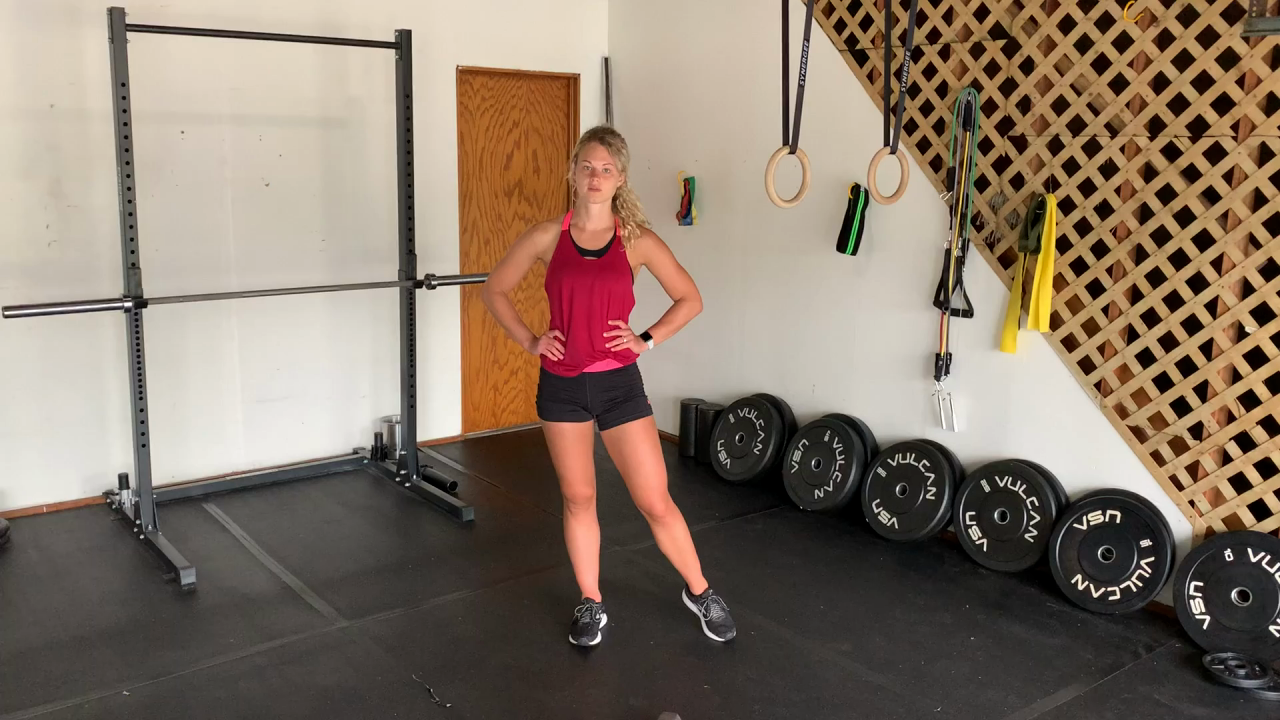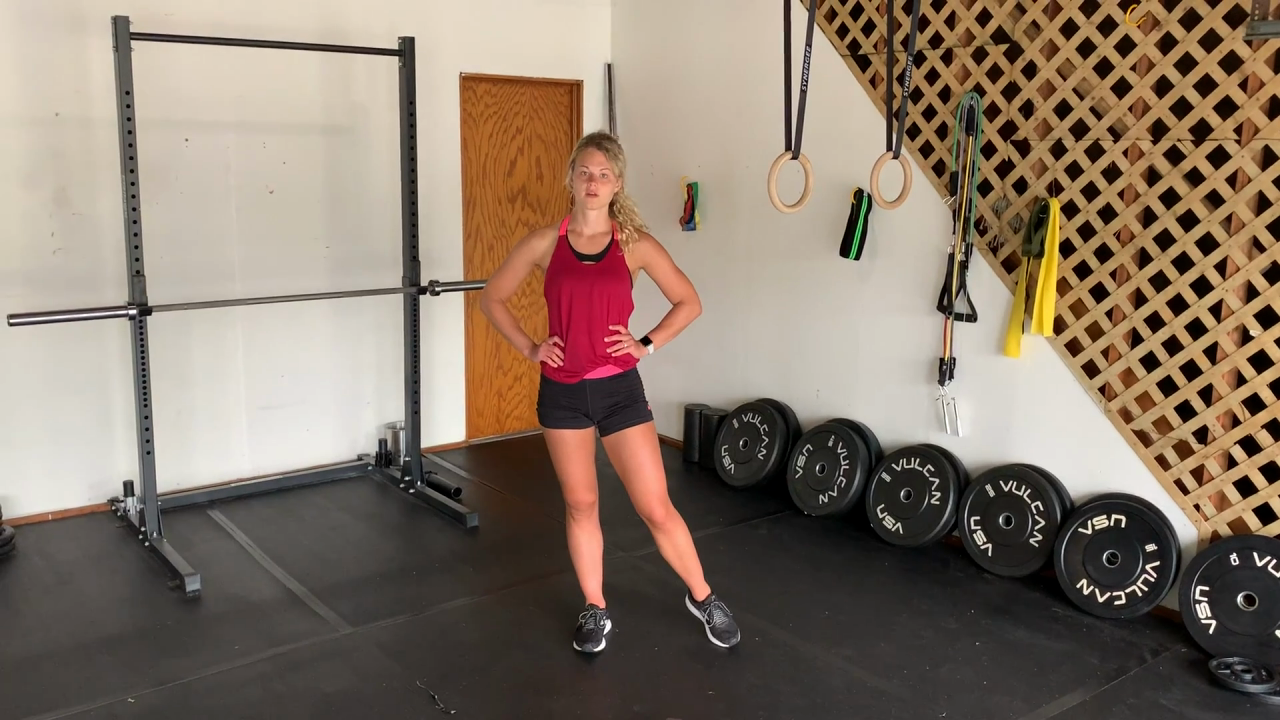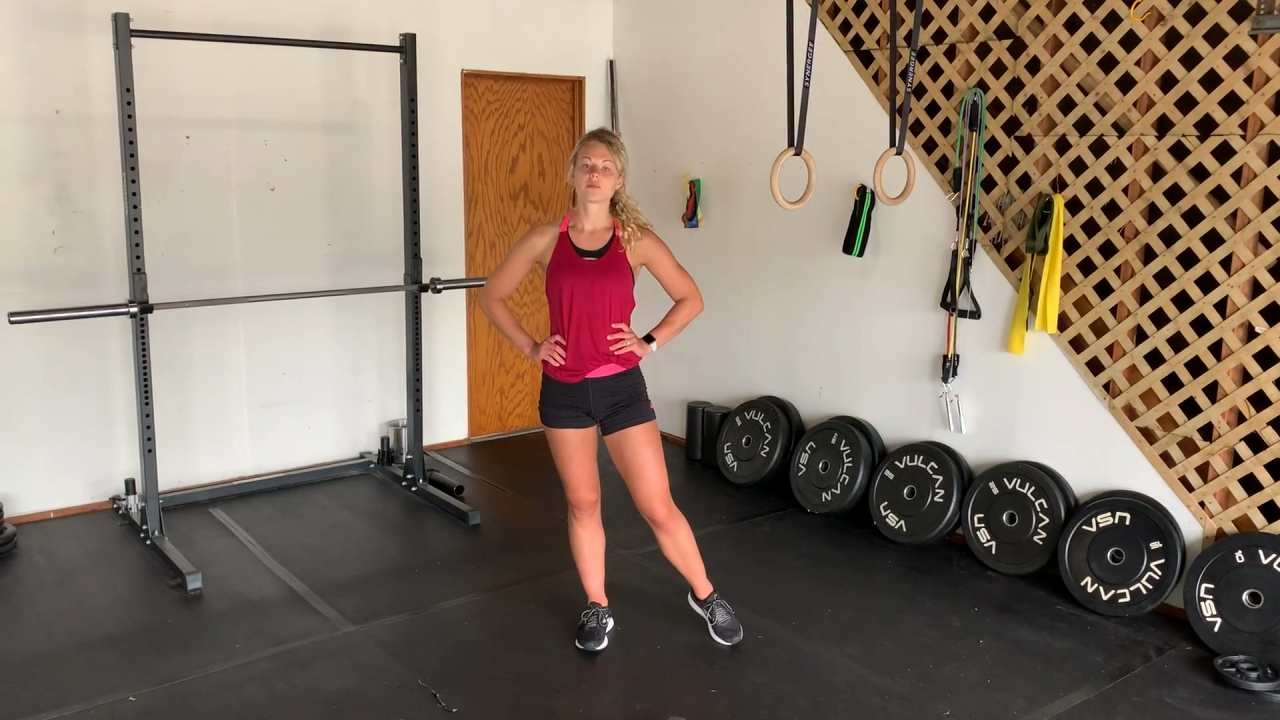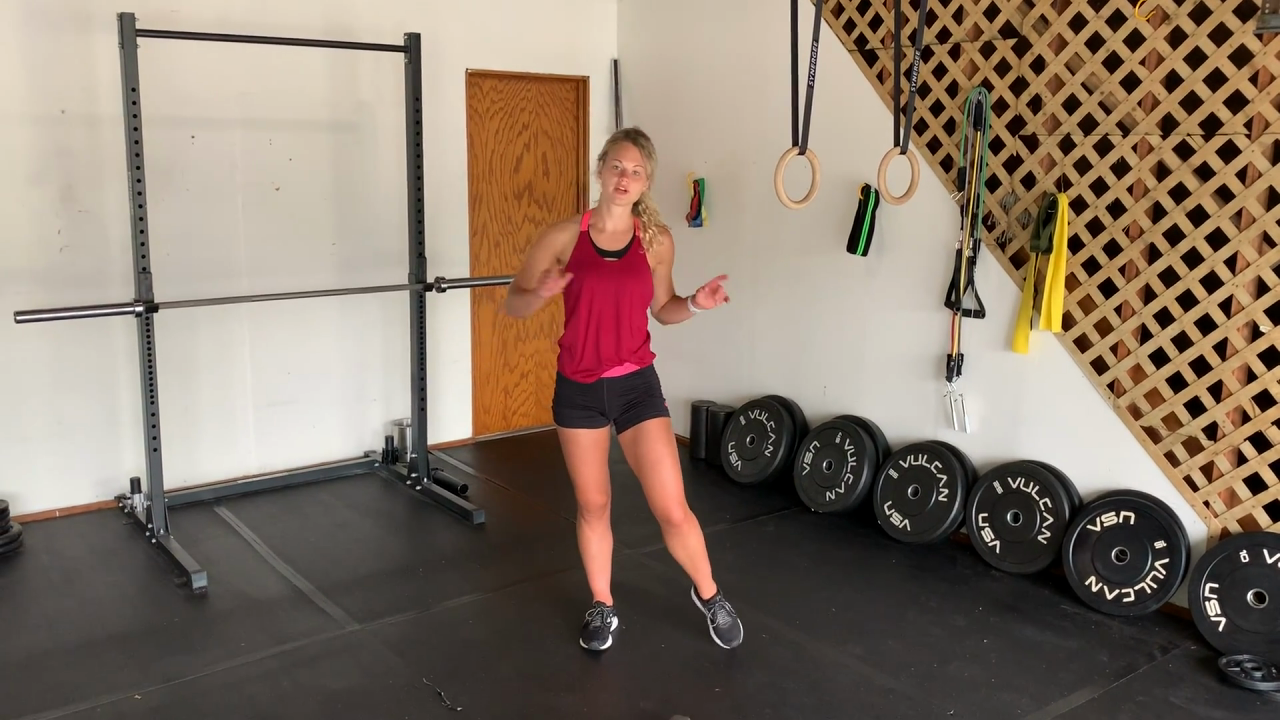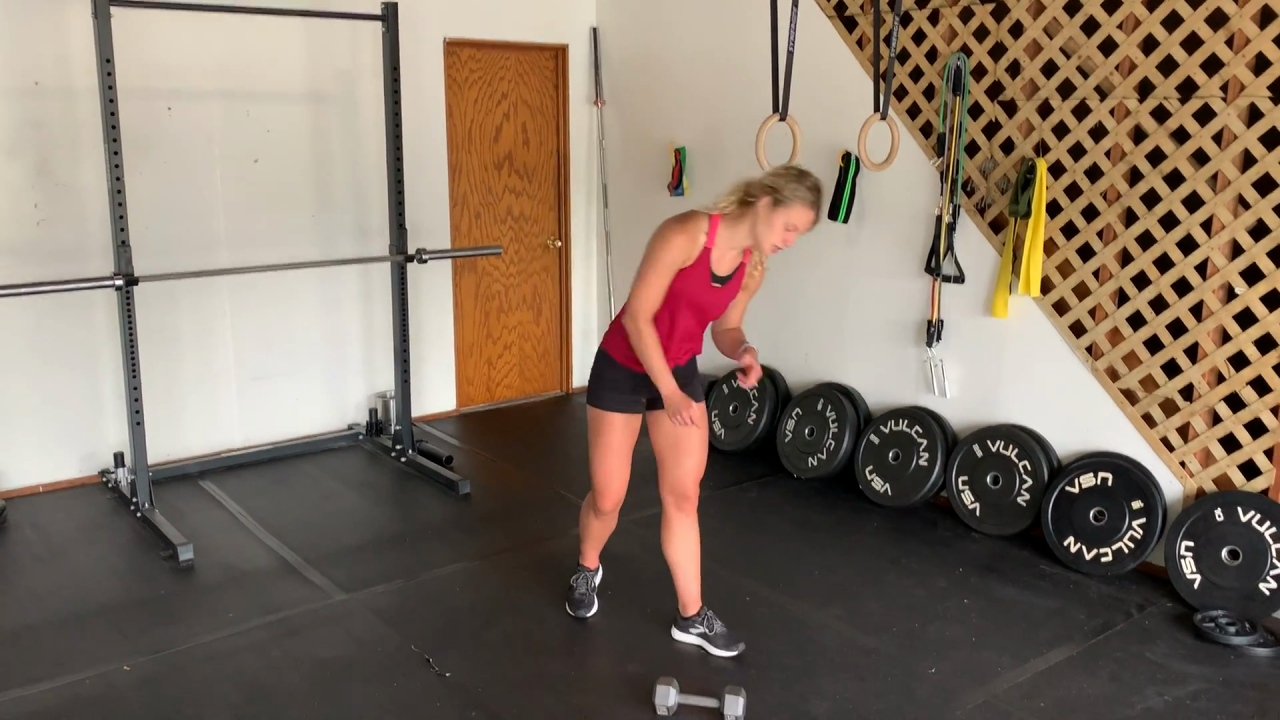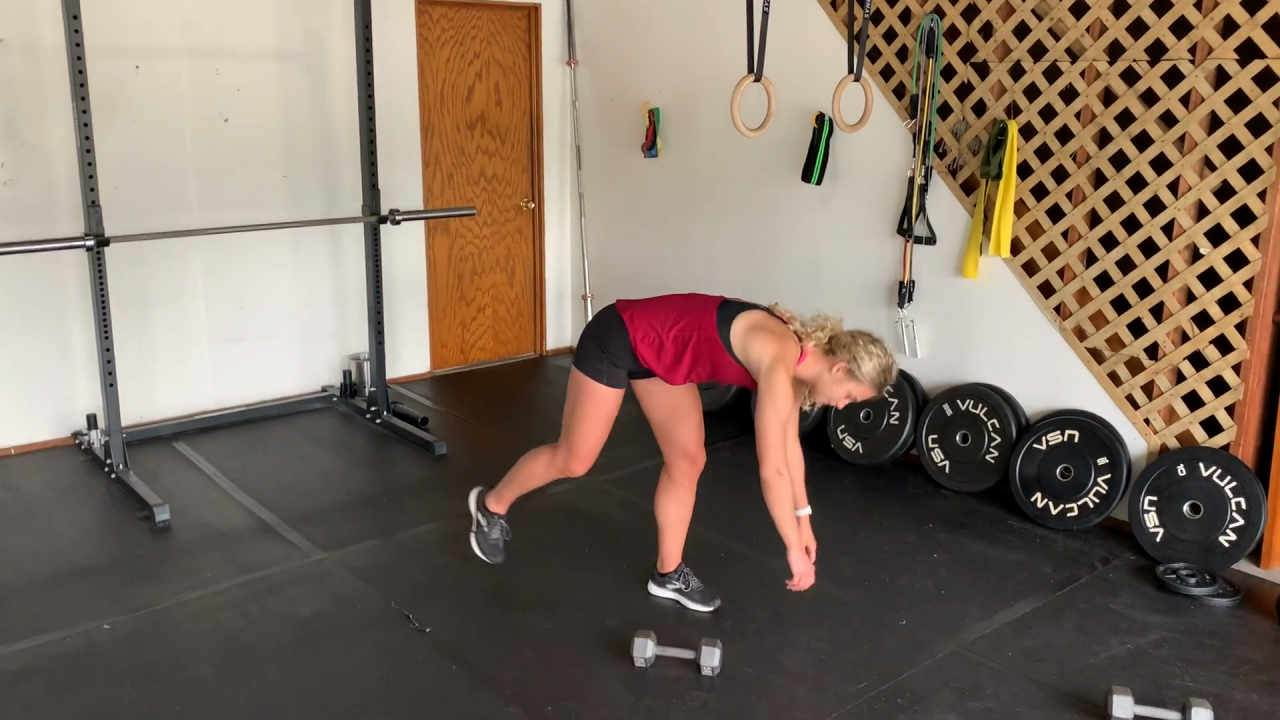
dt=0.7s
person 1, frame 1
left shoulder: (637, 240)
right shoulder: (547, 236)
left elbow: (690, 299)
right elbow: (494, 289)
left wrist: (648, 340)
right wrist: (528, 340)
left hip: (618, 384)
right hip: (561, 385)
left knee: (655, 502)
right knee: (578, 498)
left ankle: (700, 592)
right ankle: (590, 604)
person 1, frame 2
left shoulder: (635, 244)
right shoulder: (545, 242)
left elbow: (689, 302)
right elbow: (492, 297)
left wrist: (648, 343)
right wrist: (528, 347)
left hip: (619, 389)
right hip: (562, 392)
left knee: (656, 508)
right knee: (580, 505)
left ankle: (703, 597)
right ankle: (595, 611)
person 1, frame 3
left shoulder: (636, 240)
right shoulder: (546, 239)
left elbow: (691, 299)
right elbow: (491, 295)
left wrist: (650, 342)
right wrist: (530, 346)
left hip: (622, 388)
right hip: (564, 390)
left knee: (659, 507)
right knee: (583, 504)
left ankle: (706, 596)
right ankle: (597, 608)
person 1, frame 4
left shoulder: (656, 239)
right shoulder: (564, 235)
right elbow: (514, 303)
left wrist: (695, 303)
right wrist: (540, 292)
left hip: (636, 385)
right hip: (578, 388)
left knee: (671, 508)
right knee: (592, 506)
left ankle: (709, 594)
right ankle: (602, 607)
person 1, frame 5
left shoulder: (754, 266)
right shoulder: (685, 235)
right elbow: (637, 316)
left wrist: (744, 354)
right wrist: (667, 392)
left hip: (681, 371)
right hip: (622, 369)
left knee: (683, 495)
right knee: (607, 497)
left ankle: (690, 615)
right ankle: (586, 571)
person 1, frame 6
left shoulder: (798, 356)
right shoulder: (780, 358)
left elbow: (788, 442)
right elbow: (771, 468)
left wrist: (803, 516)
right wrist: (795, 550)
left hip: (657, 354)
right hip: (617, 340)
left knee: (688, 459)
right knee: (573, 461)
left ankle: (668, 572)
right ankle: (492, 505)
